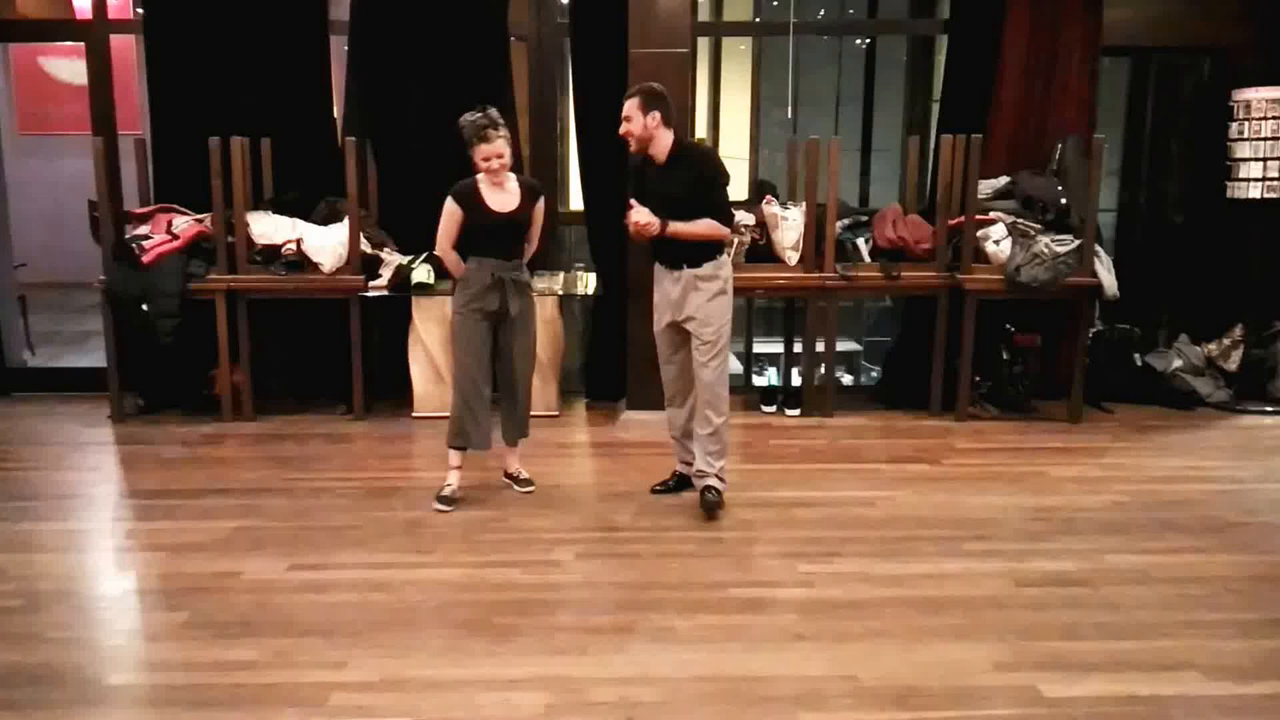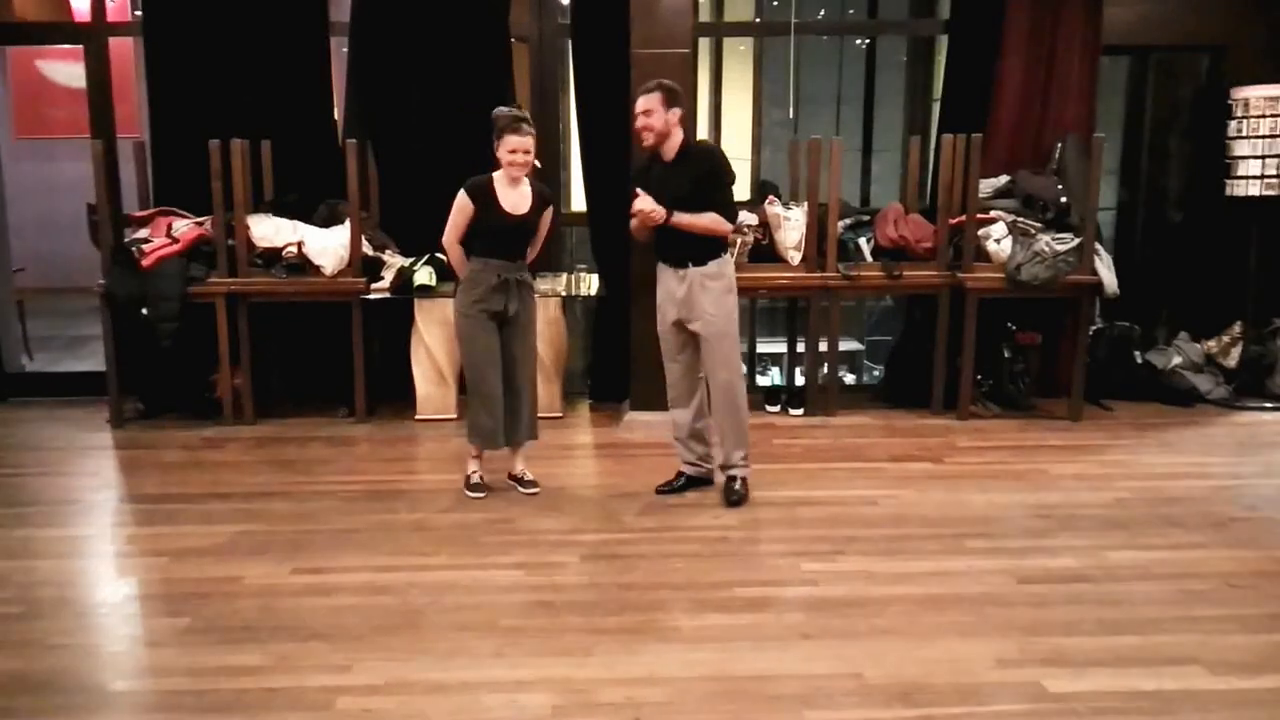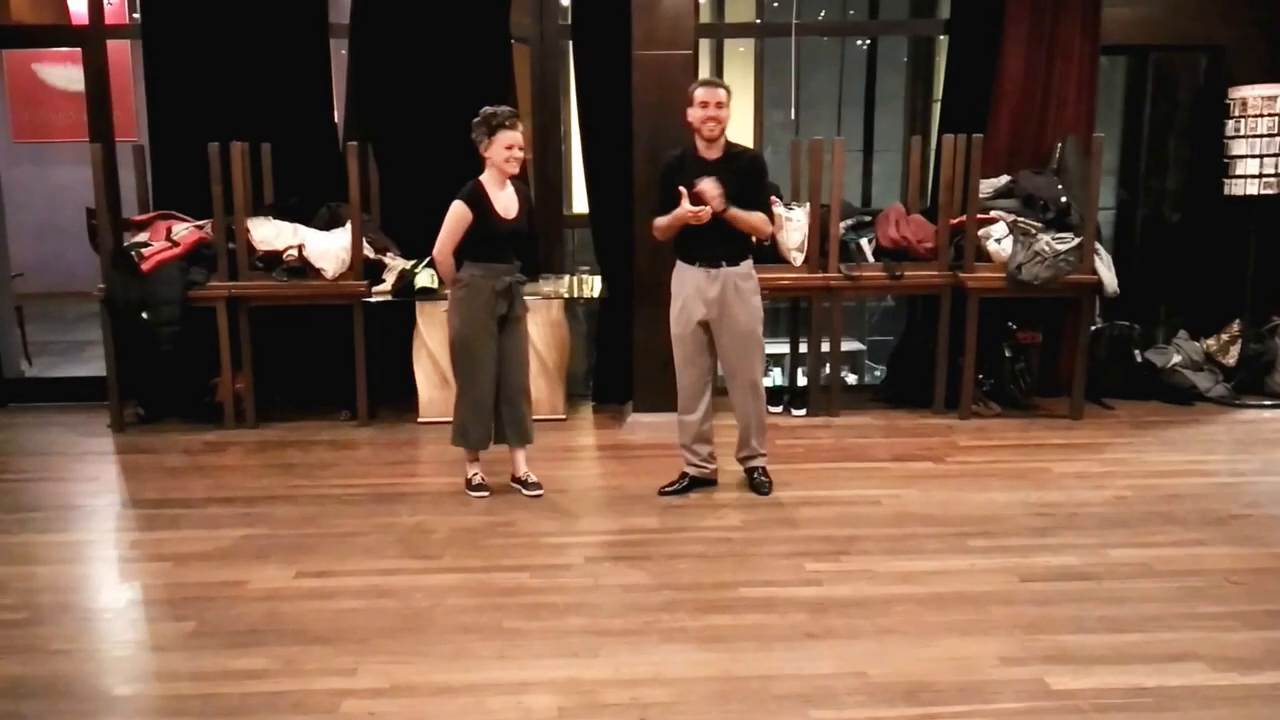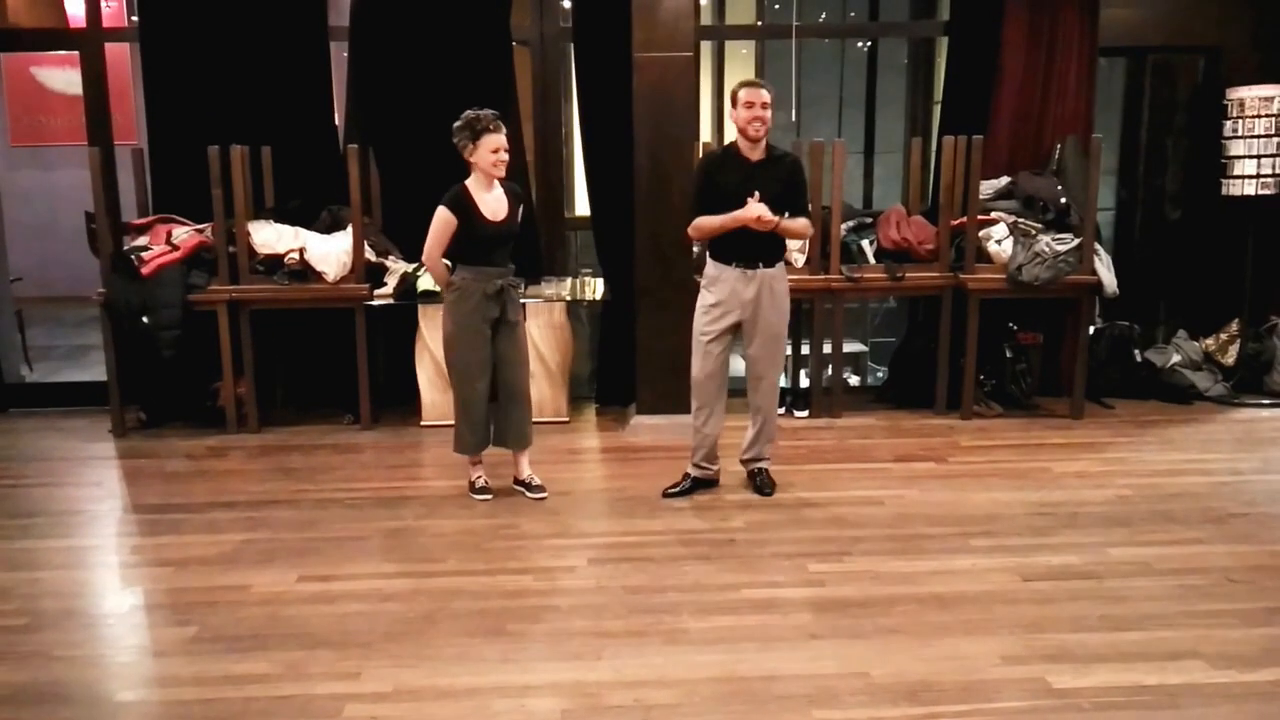
dt=0.4s
person 1, frame 1
left shoulder: (702, 160)
right shoulder: (641, 169)
left elbow: (723, 227)
left wrist: (663, 225)
right wrist: (637, 226)
left hip: (706, 277)
right hip: (665, 277)
left knee: (709, 377)
right knee: (674, 378)
left ankle: (710, 476)
right ankle: (687, 465)
person 1, frame 2
left shoulder: (709, 159)
right shoulder: (645, 169)
left elbow: (724, 225)
left wrist: (666, 216)
right wrist: (639, 222)
left hip: (710, 276)
right hip: (668, 277)
left knee: (724, 374)
right knee: (680, 377)
left ankle: (735, 467)
right ankle: (695, 465)
person 1, frame 3
left shoulder: (749, 162)
right shoulder: (674, 165)
left elbow: (765, 225)
right elbow: (658, 230)
left wrist: (724, 207)
right wrist: (685, 213)
left hip: (737, 277)
right hip: (689, 277)
left knee: (746, 375)
right knee: (691, 377)
left ankle: (754, 460)
right ankle: (698, 466)
person 1, frame 4
left shoulder: (787, 166)
right shoulder: (713, 164)
left elbow: (805, 230)
right elbow: (695, 229)
left wrist: (776, 222)
right wrist: (740, 217)
left hip: (770, 279)
right hip: (722, 278)
left knee: (765, 376)
right knee: (705, 374)
left ankle: (757, 461)
right ankle: (702, 467)
person 2, frame 1
left shoulder: (531, 191)
right shoulder: (463, 194)
right elbow: (444, 248)
right wrist: (473, 280)
left hip: (517, 290)
right hip: (474, 292)
left knee: (517, 376)
right knee: (469, 379)
left ankle: (512, 462)
right ankle: (454, 472)
person 2, frame 2
left shoulder: (542, 197)
right shoulder: (476, 189)
right elbow: (450, 242)
right wrist: (476, 281)
left hip: (519, 291)
right hip: (479, 292)
left knee: (521, 376)
right knee: (484, 378)
left ankle: (517, 463)
right ankle: (474, 462)
person 2, frame 3
left shoulder: (522, 194)
right shoulder: (472, 196)
right elbow: (442, 253)
right wrist: (461, 289)
left hip: (512, 293)
right hip: (476, 296)
left knee: (516, 380)
right knee: (477, 381)
left ankle: (519, 465)
right ankle: (472, 465)
person 2, frame 4
left shoulder: (514, 195)
right shoulder: (457, 201)
right elbow: (431, 258)
right wrist: (459, 291)
left hip: (507, 295)
right hip: (469, 300)
left knee: (516, 383)
right knee: (472, 385)
left ankle: (522, 469)
right ankle: (476, 469)
